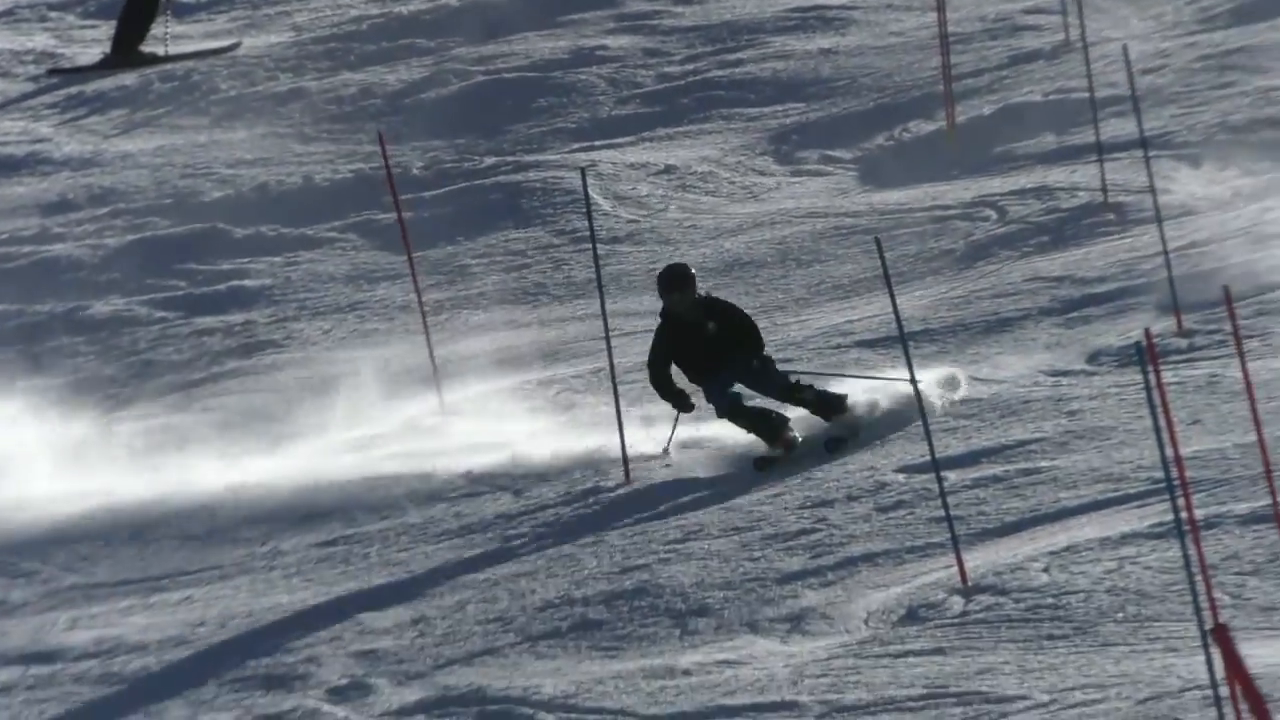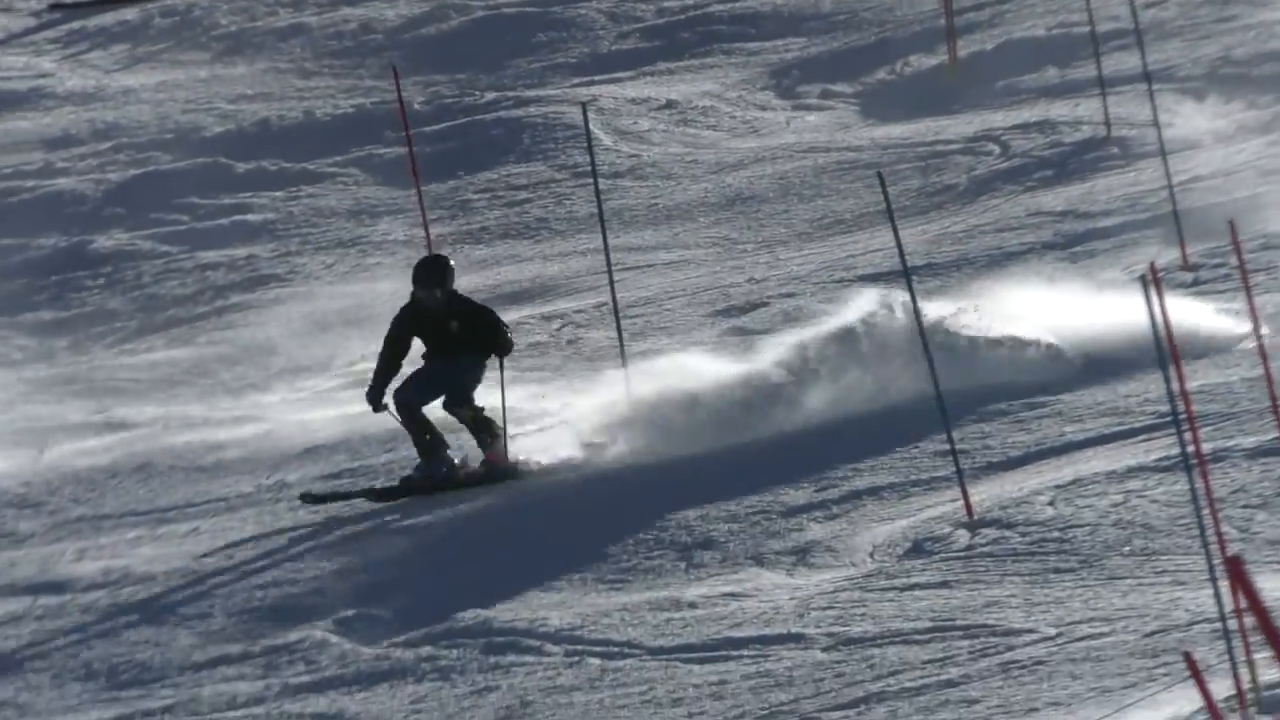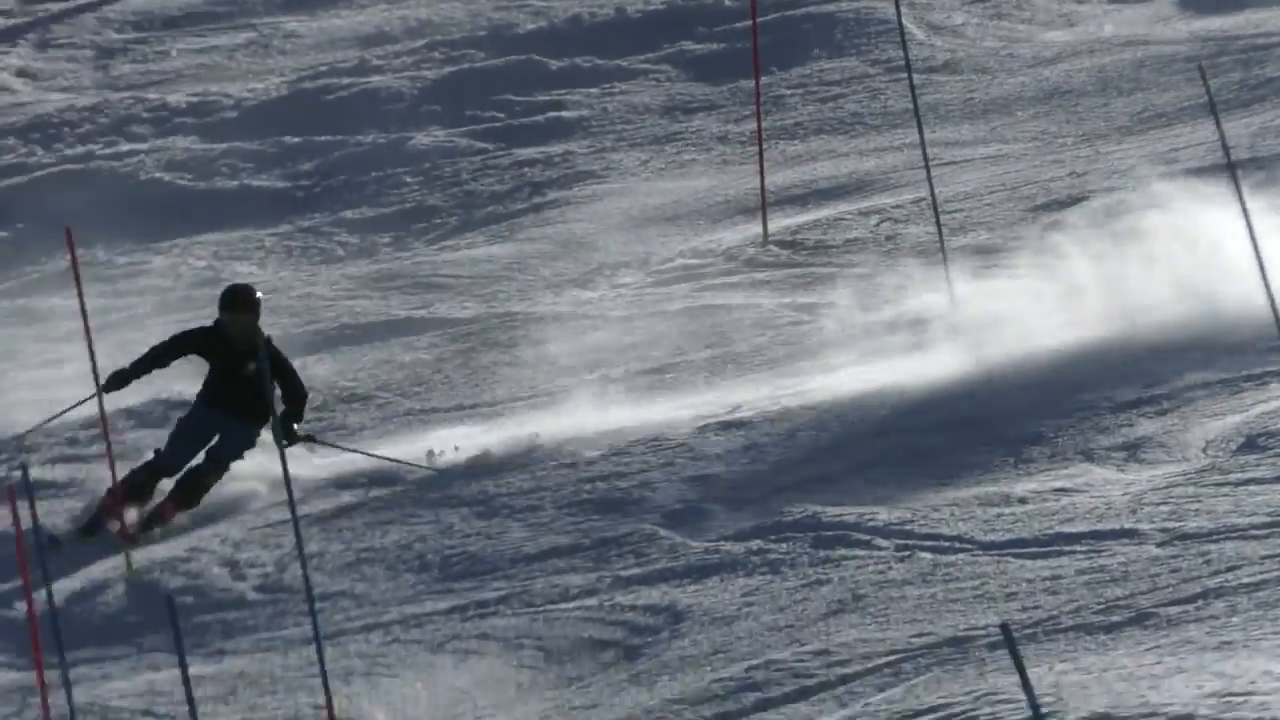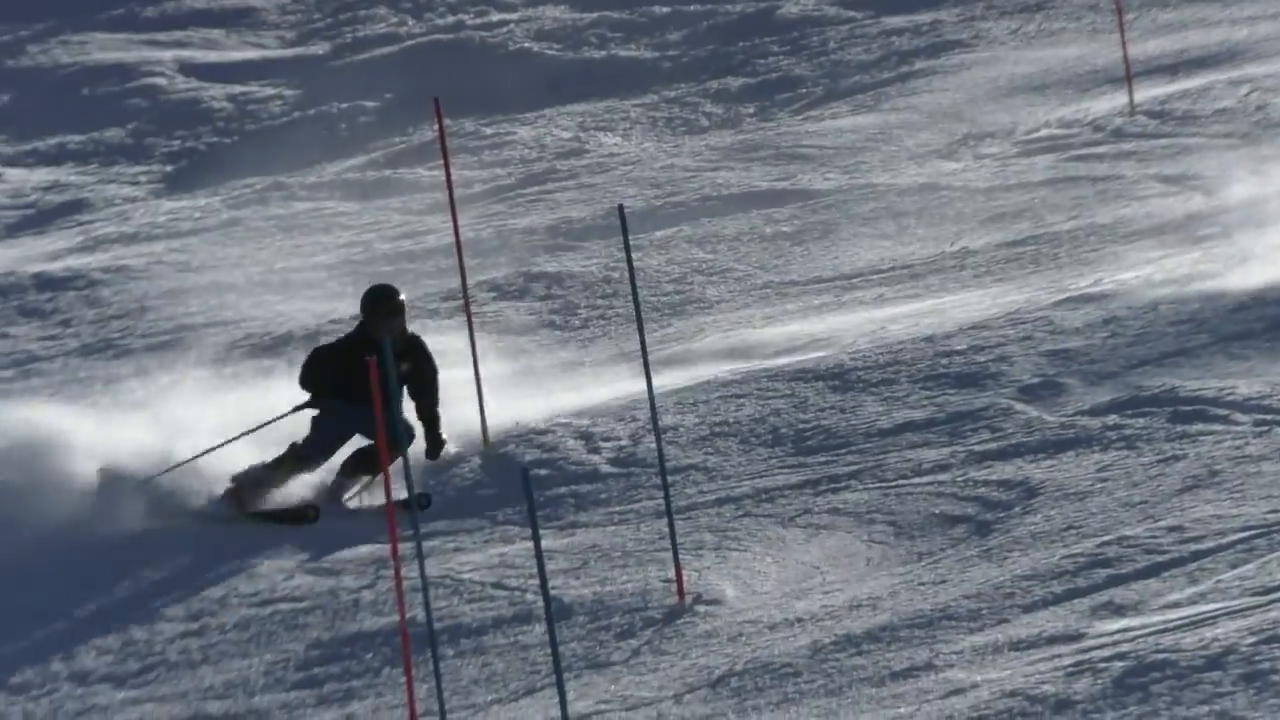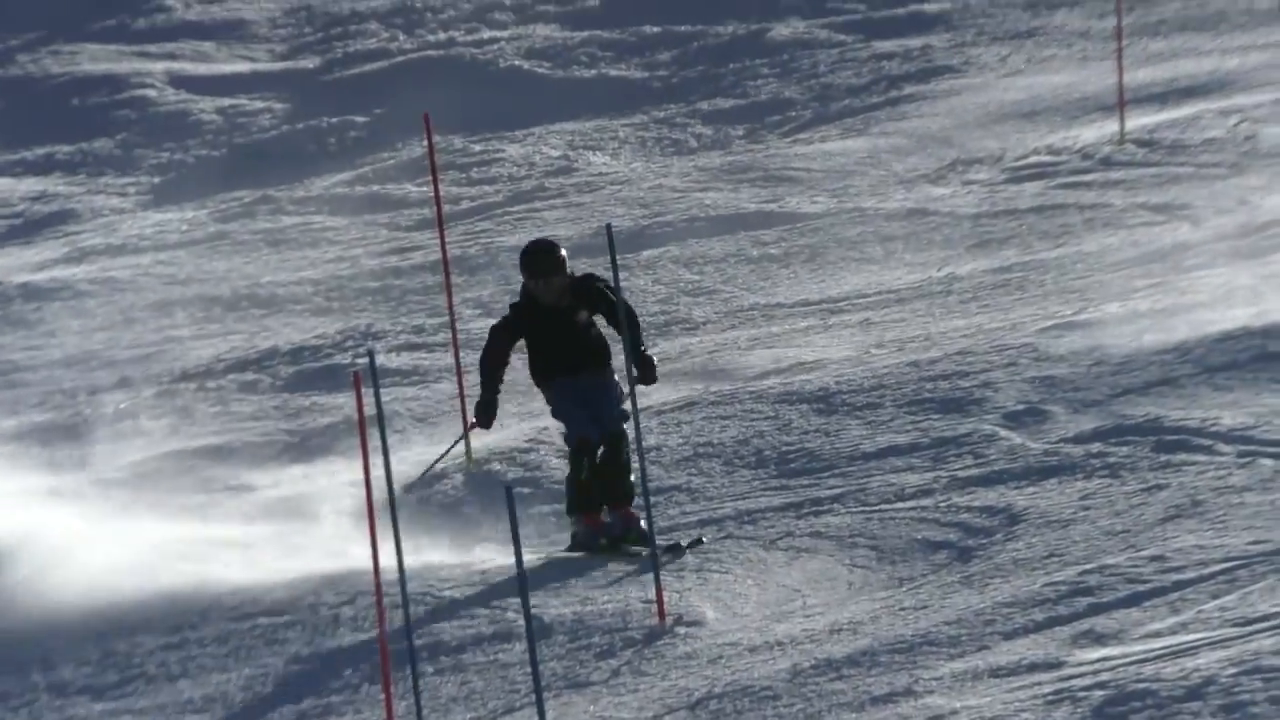
dt=0.5s
person 1, frame 1
left shoulder: (711, 306)
right shoulder: (667, 333)
left elbow: (743, 323)
right elbow: (657, 372)
left wrist: (757, 354)
right wrist: (675, 396)
left hip: (739, 358)
right hip: (711, 376)
left knee: (785, 389)
right knee: (728, 407)
left ankle: (840, 408)
right ankle: (780, 434)
person 1, frame 2
left shoulder: (463, 308)
right shoulder: (412, 312)
left elbow: (495, 328)
right elbow: (393, 349)
left wrist: (501, 343)
right wrist: (377, 386)
left hip: (470, 361)
right hip: (440, 361)
left knee: (456, 403)
right knee: (403, 399)
left ankle: (495, 453)
right ankle: (437, 461)
person 1, frame 3
left shoulder: (266, 353)
right shoulder: (210, 338)
left elbow: (295, 390)
right elbow: (170, 349)
left wrist: (289, 422)
right wrist: (129, 373)
left hip: (246, 420)
right hip: (210, 407)
left knee: (217, 460)
right knee: (168, 460)
left ankle: (165, 511)
right ankle: (115, 501)
person 1, frame 4
left shoulder: (412, 349)
right shoulder: (352, 345)
left elbow: (426, 389)
right elbow: (314, 368)
left wrist: (432, 430)
right wrist: (320, 394)
right hip: (342, 406)
left knee: (403, 436)
right knee: (309, 456)
left ankle: (341, 486)
right ankle: (241, 490)
person 1, frame 5
left shoulder: (587, 291)
right shoulder: (524, 313)
left elbow: (622, 314)
right elbow: (496, 349)
left wrist: (640, 355)
right wrist: (488, 398)
left hip: (596, 375)
right hip: (558, 383)
left knee: (614, 436)
right knee: (585, 441)
left ankle: (622, 514)
right ankle: (586, 520)
